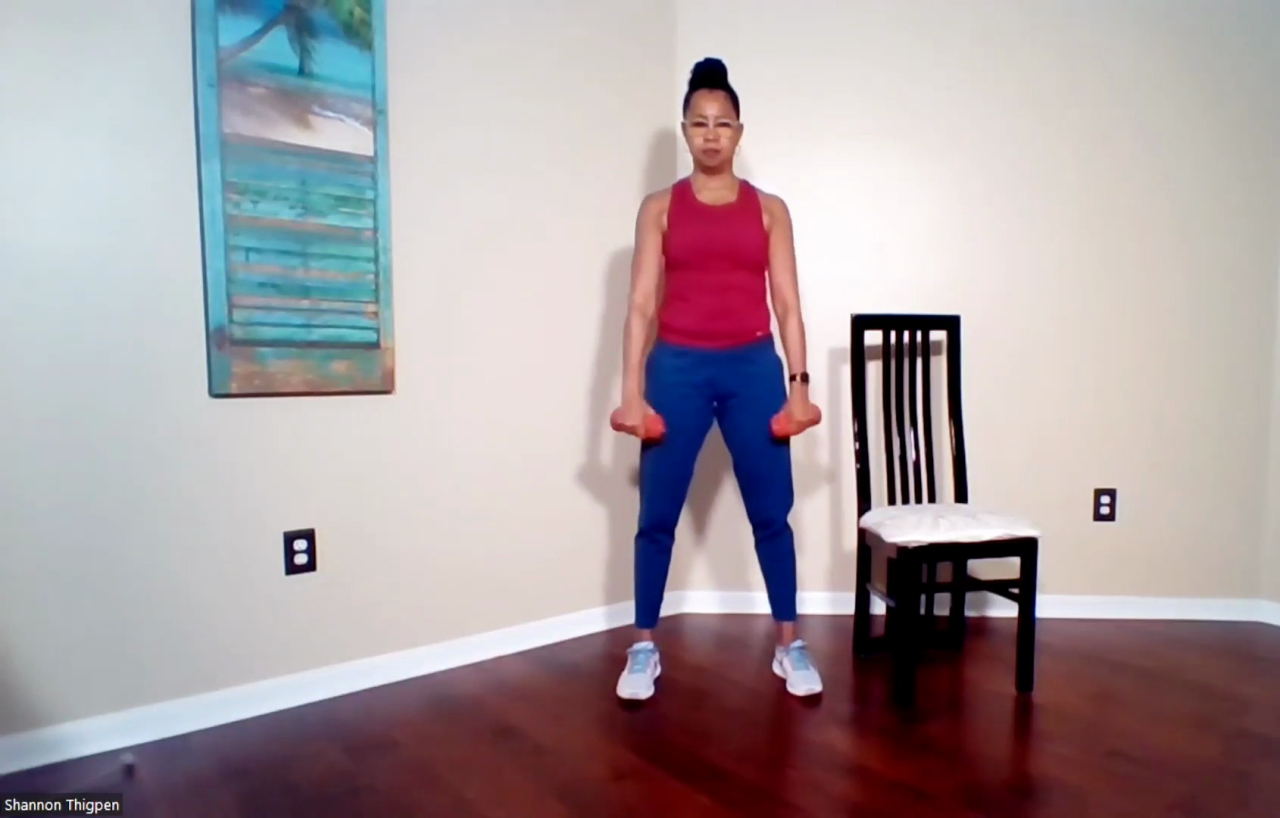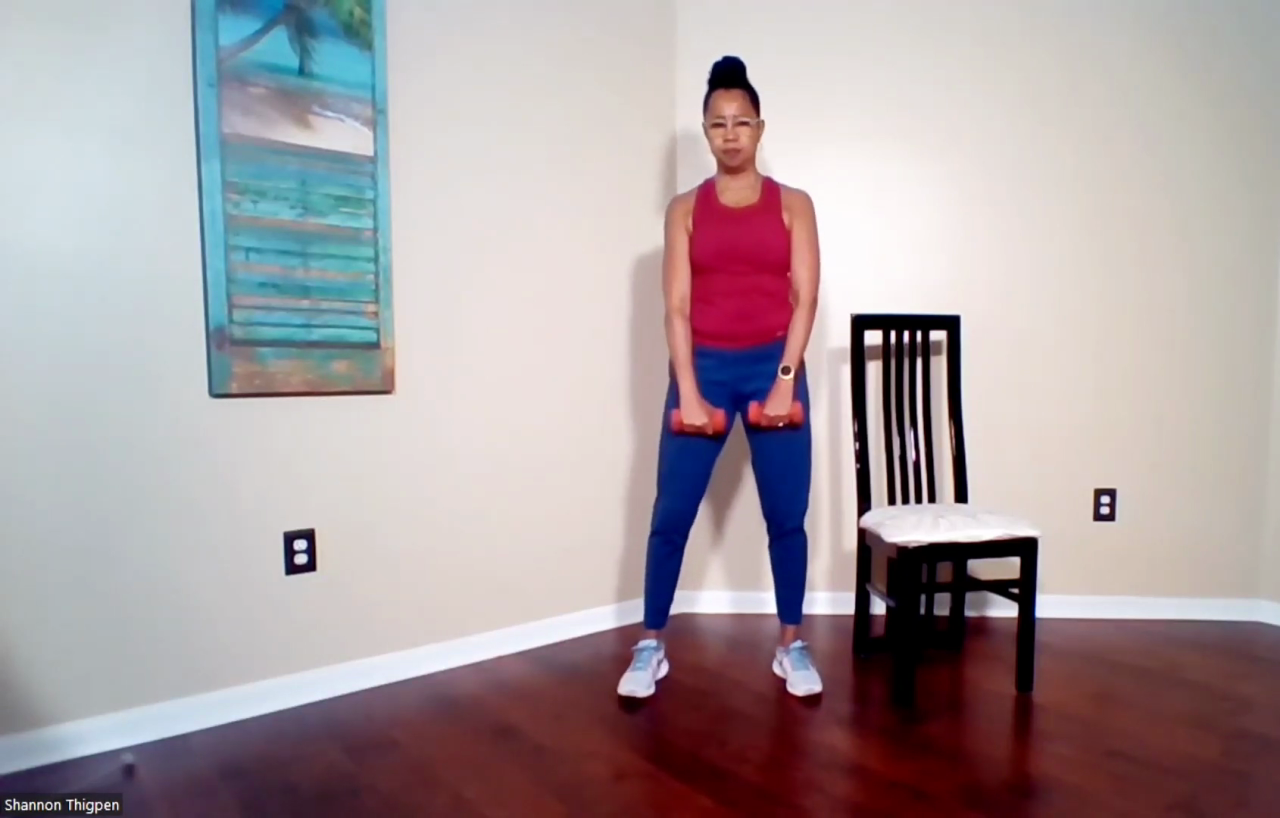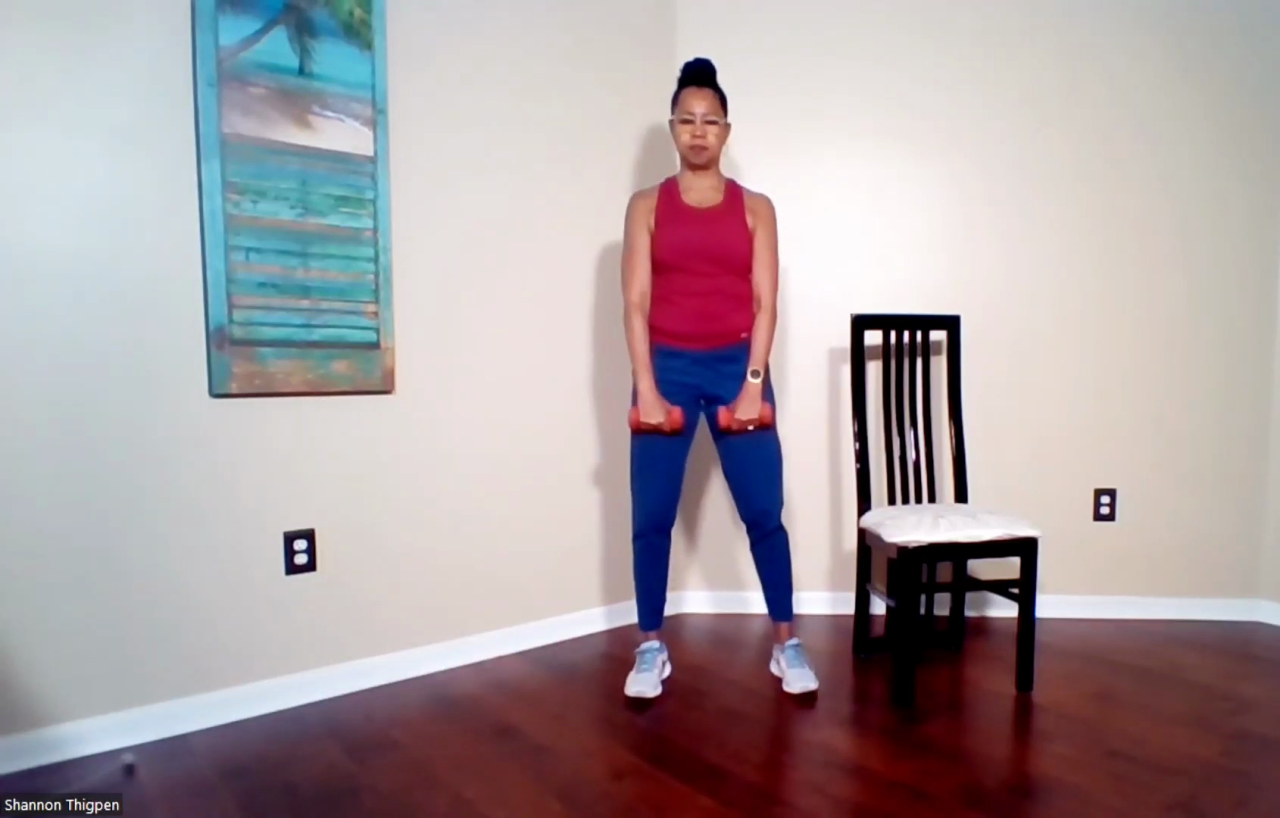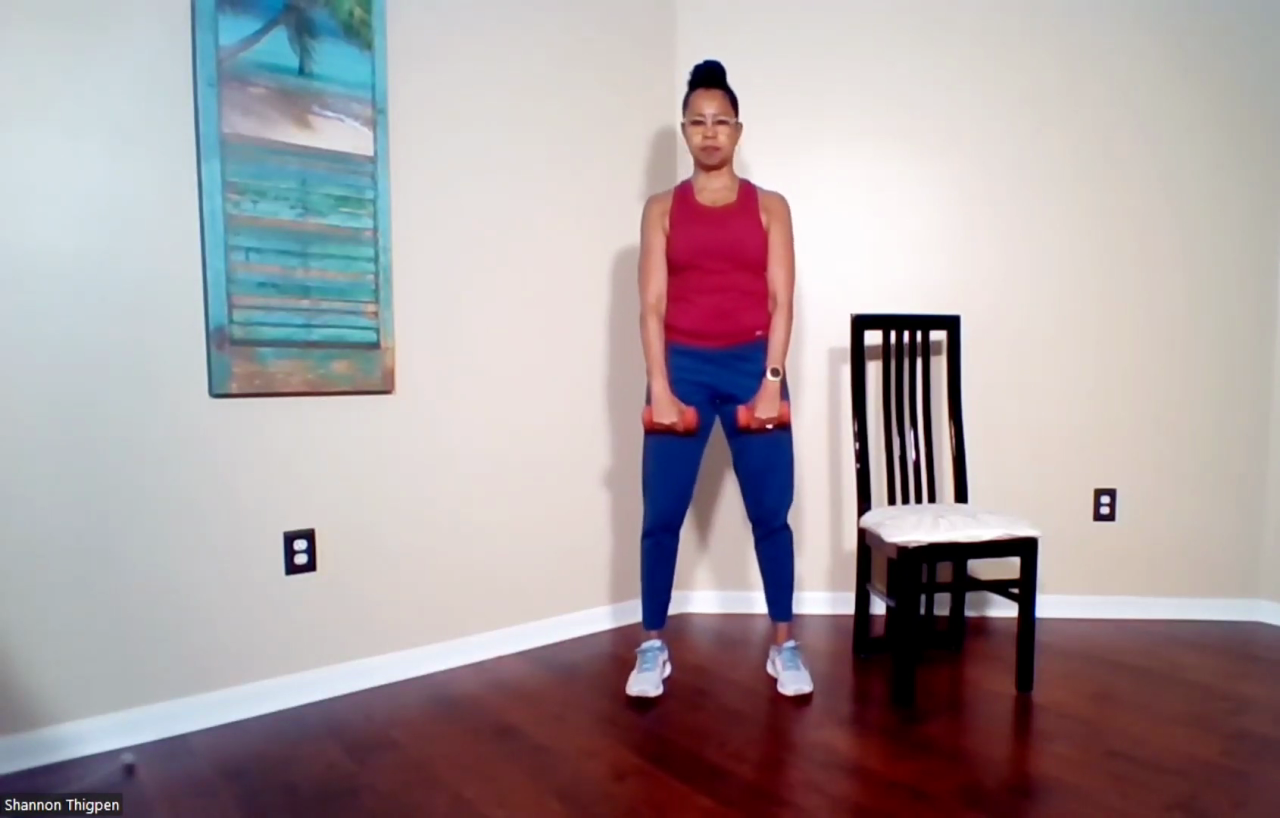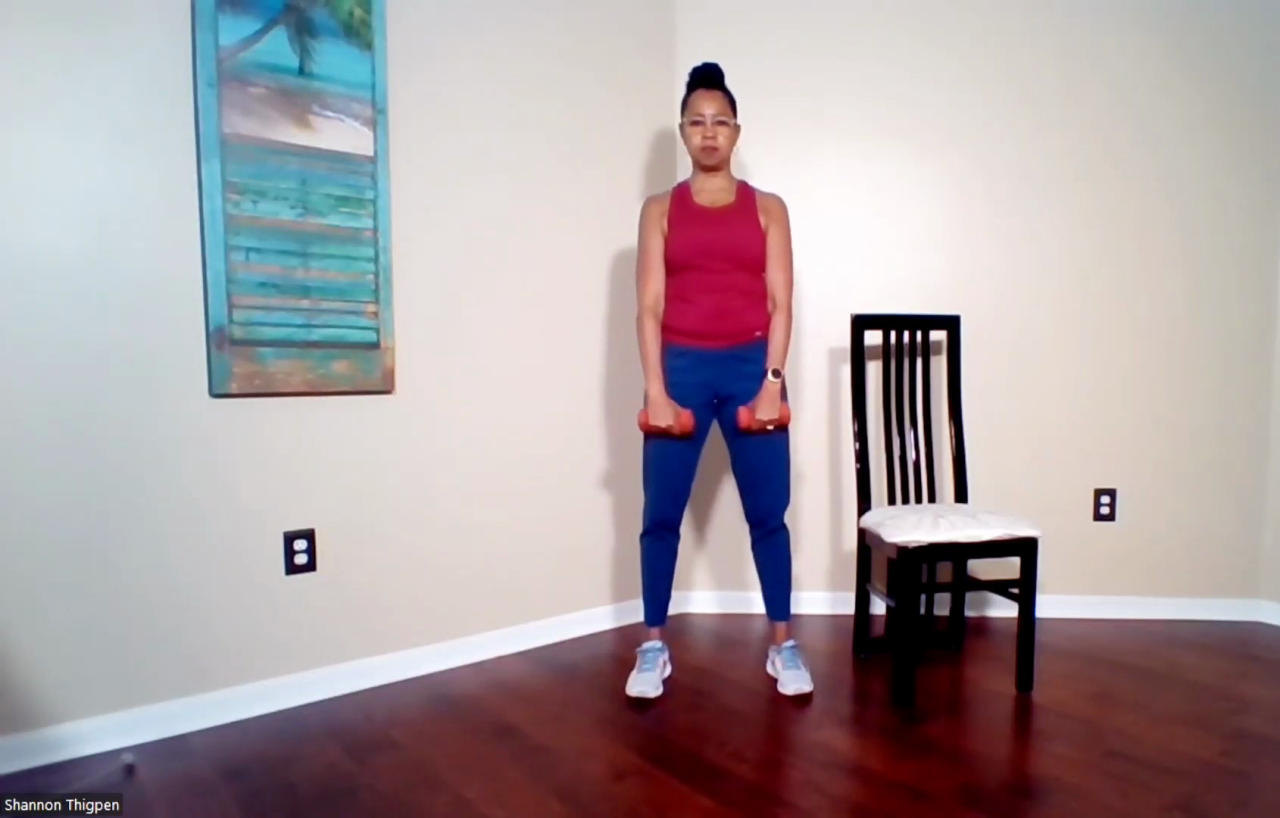
dt=0.5s
person 1, frame 1
left shoulder: (770, 209)
right shoulder: (659, 208)
left elbow: (787, 303)
right elbow: (642, 304)
left wrist: (799, 384)
right wrist: (632, 390)
left hip: (754, 367)
right hip: (678, 368)
left knee: (771, 513)
right knee: (657, 516)
left ankle: (789, 645)
right ankle: (644, 647)
person 1, frame 2
left shoulder: (793, 204)
right shoulder: (684, 209)
left elbow: (805, 297)
right elbow: (677, 306)
left wrist: (787, 378)
right wrist: (689, 392)
left hip: (773, 366)
right hip: (704, 367)
left knee: (787, 516)
right knee: (672, 513)
left ankle: (791, 646)
right ankle: (651, 646)
person 1, frame 3
left shoulder: (755, 208)
right shoulder: (646, 205)
left elbow: (765, 301)
right elbow: (636, 303)
left wrist: (753, 383)
right wrist: (646, 387)
left hip: (736, 366)
right hip: (668, 368)
left knee: (763, 513)
right knee: (651, 516)
left ankle: (786, 643)
right ankle: (651, 647)
person 1, frame 4
left shoulder: (770, 206)
right shoulder: (662, 209)
left elbow: (781, 300)
right elbow: (653, 305)
left wrist: (771, 382)
right wrist: (660, 388)
left hip: (752, 366)
right hip: (683, 367)
left knee: (771, 513)
right knee: (661, 514)
left ankle: (783, 645)
right ankle: (653, 647)
person 1, frame 5
left shoulder: (768, 209)
right shoulder: (660, 210)
left elbow: (780, 302)
right elbow: (650, 306)
left wrist: (772, 383)
right wrist: (656, 390)
left hip: (750, 367)
right hip: (681, 367)
left knee: (768, 512)
right knee: (661, 514)
left ankle: (783, 645)
right ankle: (653, 647)
